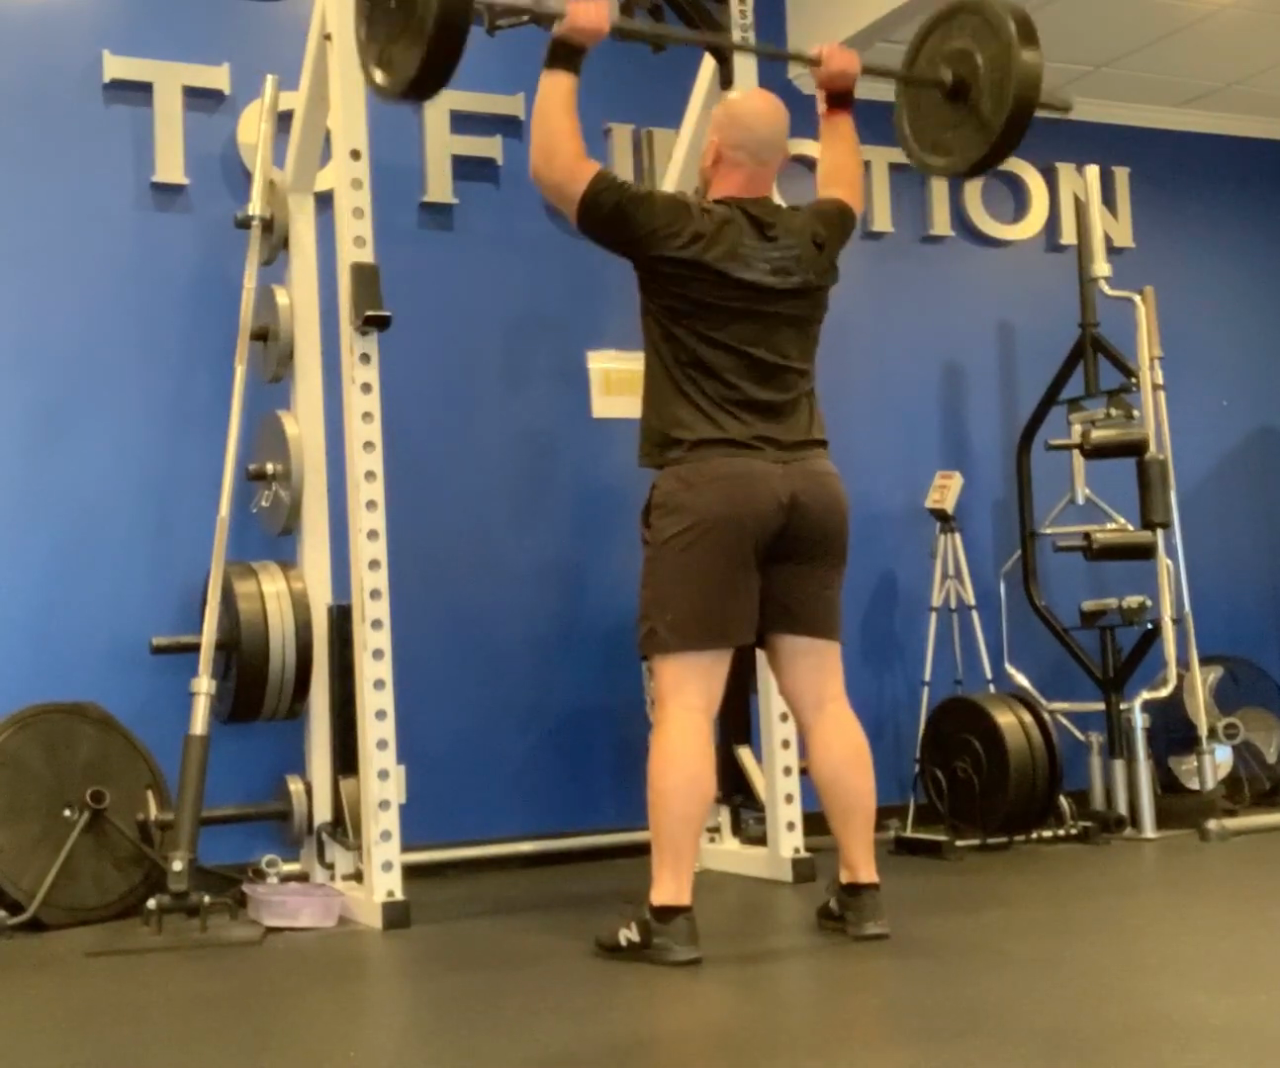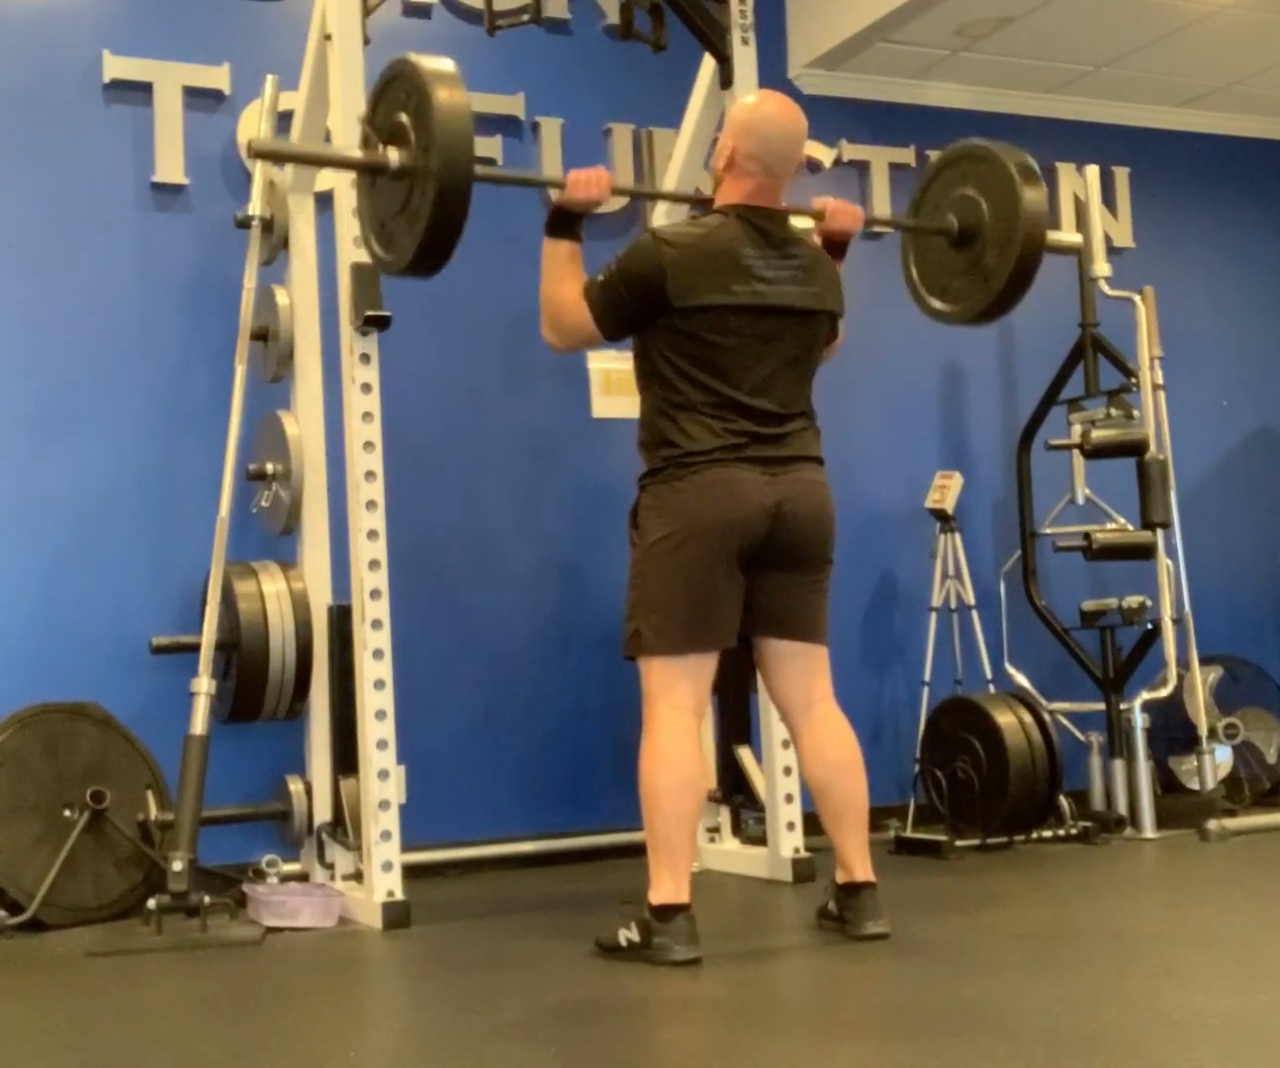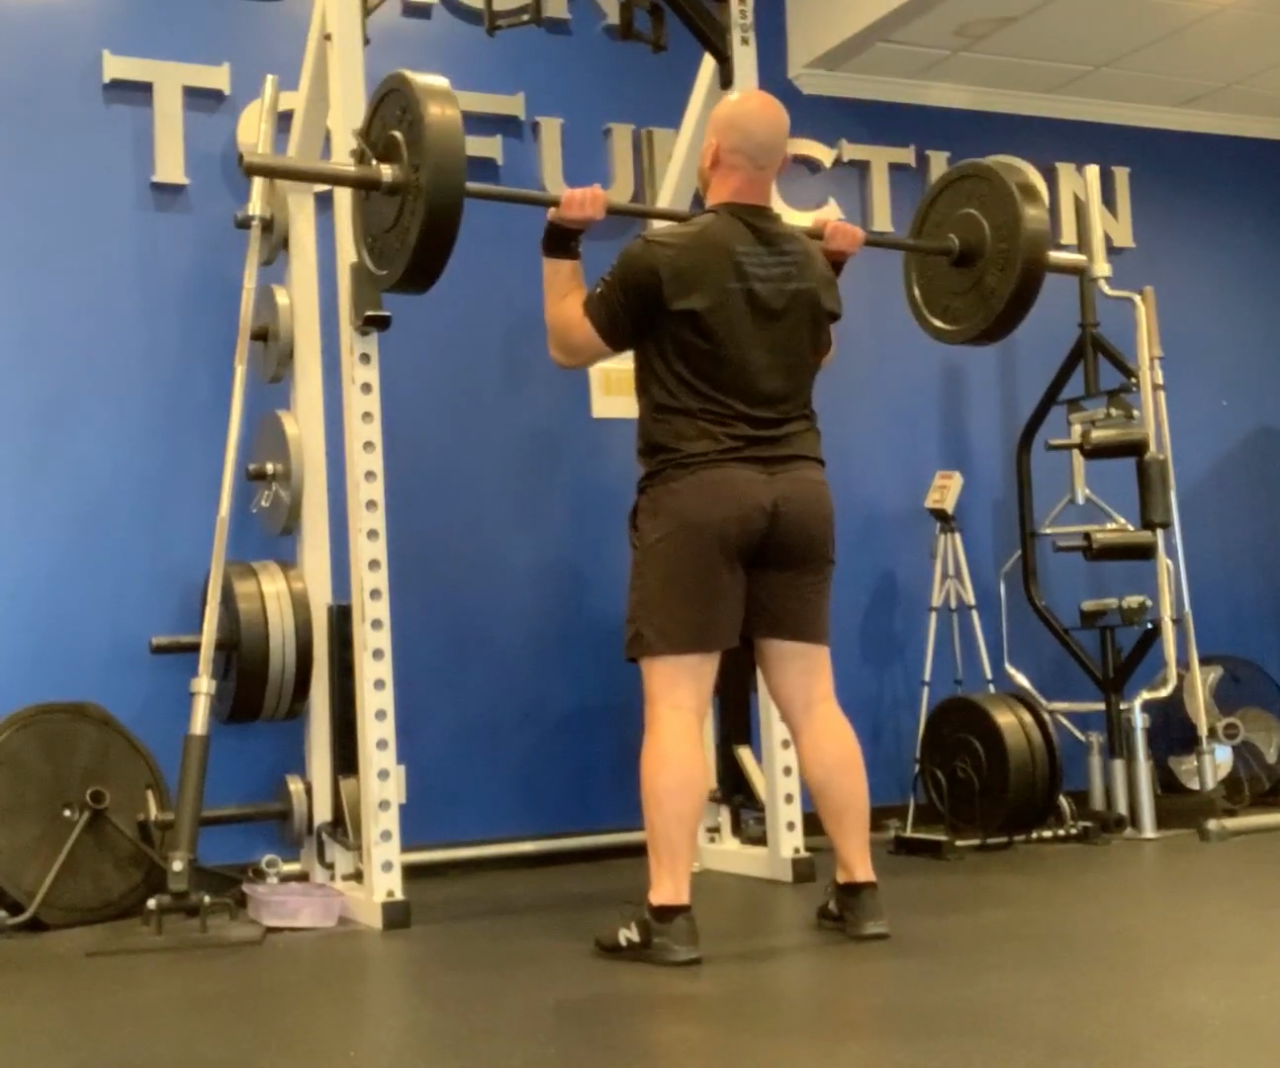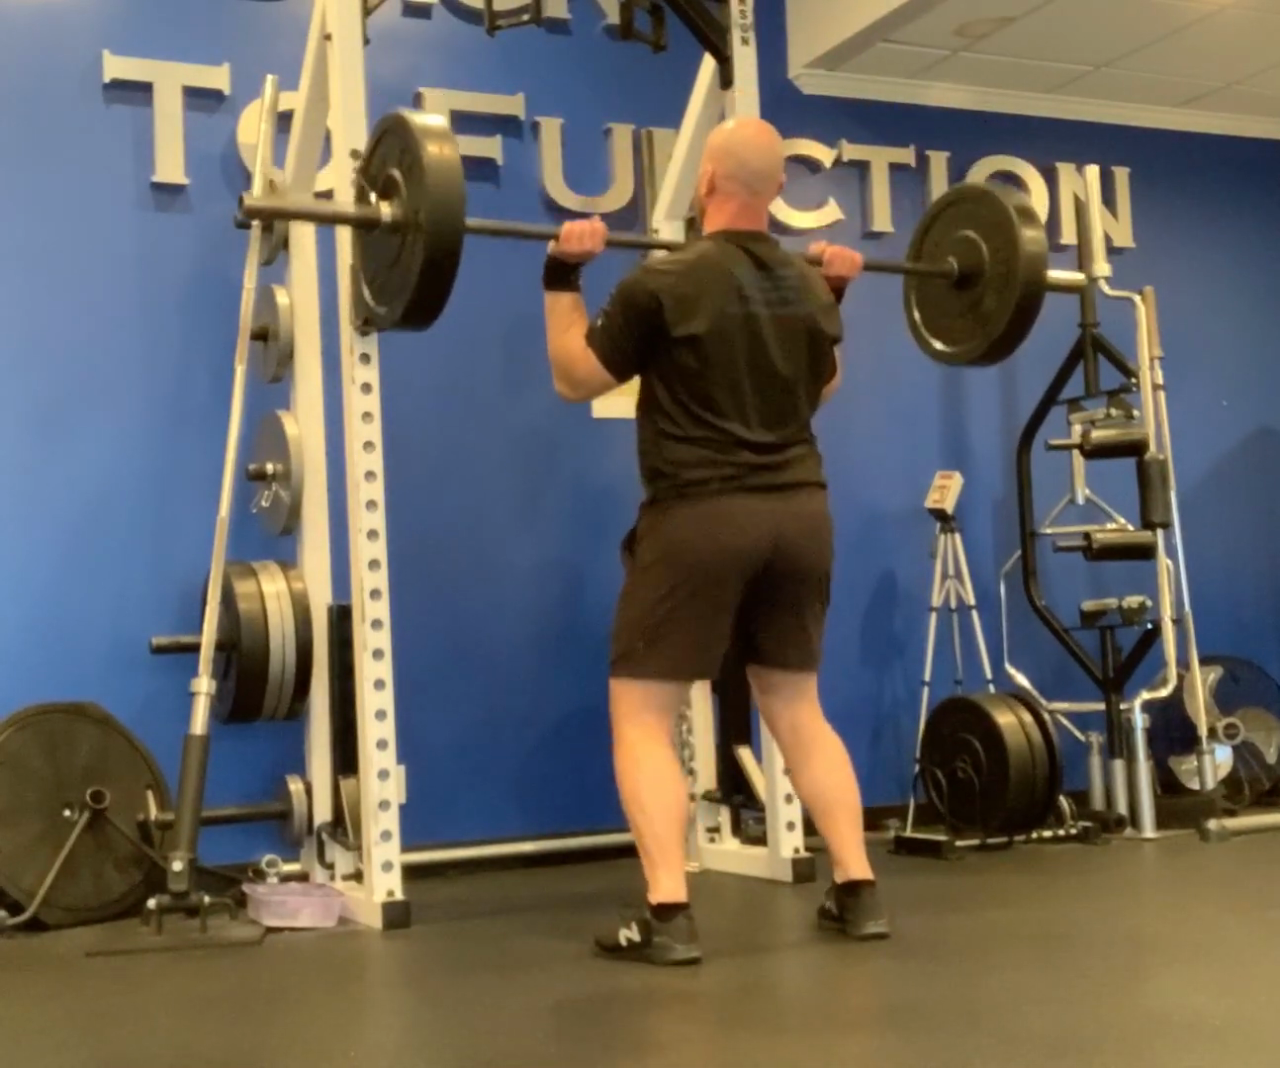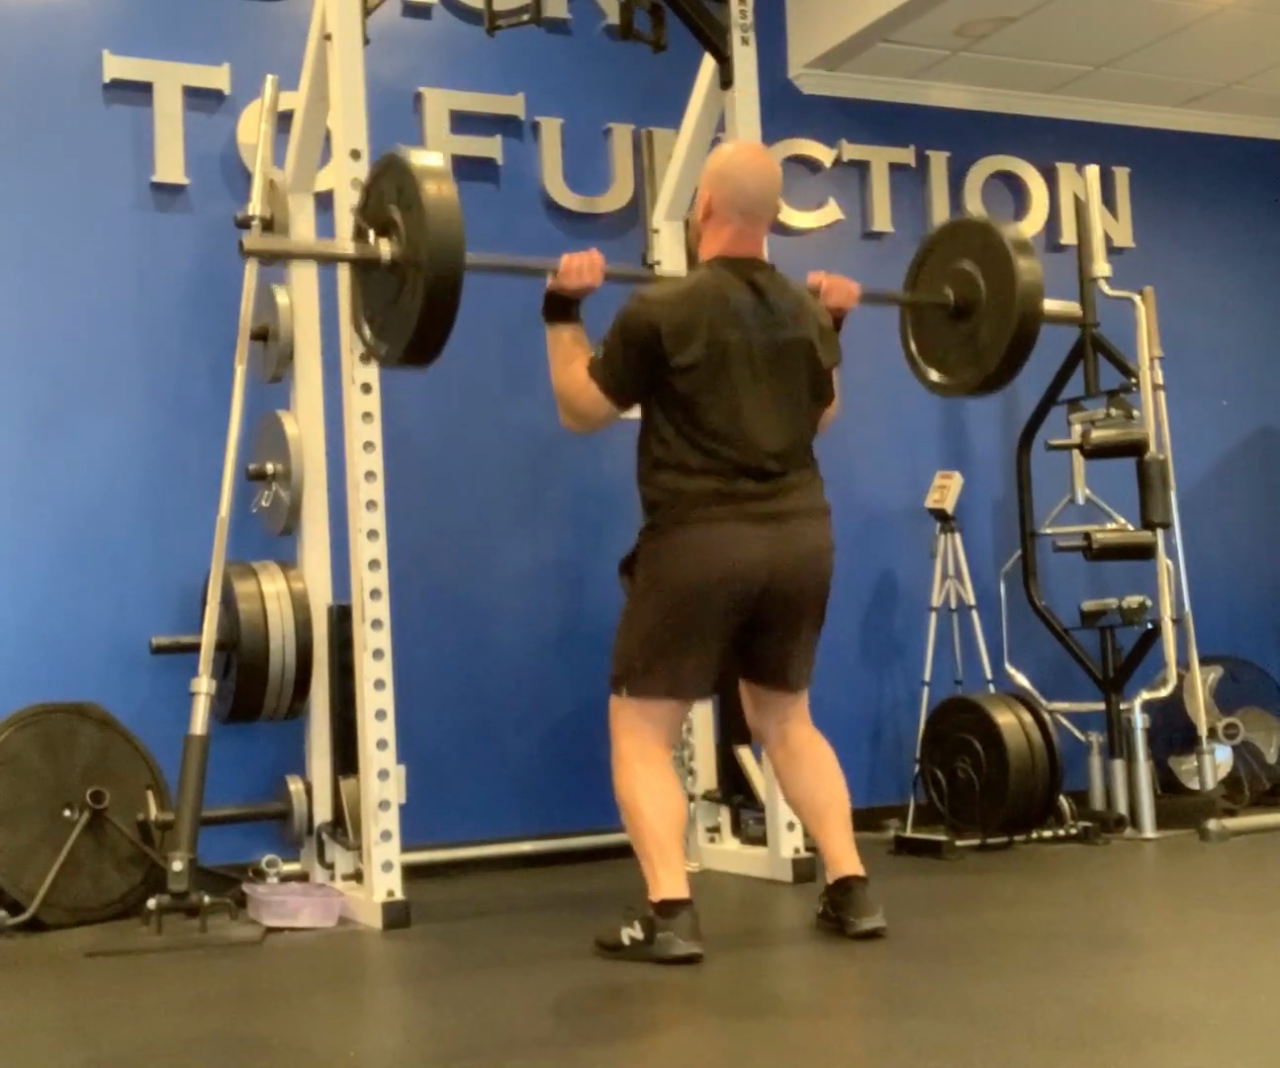
dt=0.4s
person 1, frame 1
left shoulder: (672, 231)
right shoulder: (810, 241)
left elbow: (554, 166)
right elbow: (846, 188)
right wrist: (840, 101)
left hip: (711, 487)
right hip: (811, 484)
left knee: (685, 703)
right knee: (822, 698)
left ankle: (669, 915)
right ankle: (862, 890)
person 1, frame 2
left shoulder: (672, 254)
right shoulder: (816, 268)
left elbow: (562, 324)
left wrist: (566, 222)
left hip: (699, 493)
right hip: (799, 490)
left knee: (674, 704)
right knee: (812, 700)
left ankle: (669, 915)
right ankle: (859, 891)
person 1, frame 3
left shoulder: (664, 253)
right shoulder: (809, 263)
left elbow: (570, 343)
left wrist: (563, 241)
left hip: (698, 493)
right hip: (799, 488)
left knee: (676, 705)
right knee: (812, 699)
left ankle: (669, 916)
right ankle: (859, 892)
person 1, frame 4
left shoulder: (665, 282)
right shoulder: (810, 288)
left elbow: (575, 376)
left wrist: (562, 274)
left hip: (700, 520)
right hip: (800, 515)
left knee: (641, 720)
right knee: (799, 715)
left ankle: (667, 912)
right ankle: (857, 888)
person 1, frame 5
left shoulder: (663, 309)
right shoulder: (806, 313)
left elbow: (581, 410)
left wrist: (563, 309)
left hip: (700, 544)
right hip: (803, 539)
left knee: (640, 736)
right knee: (785, 722)
left ankle: (671, 912)
right ankle: (851, 887)
